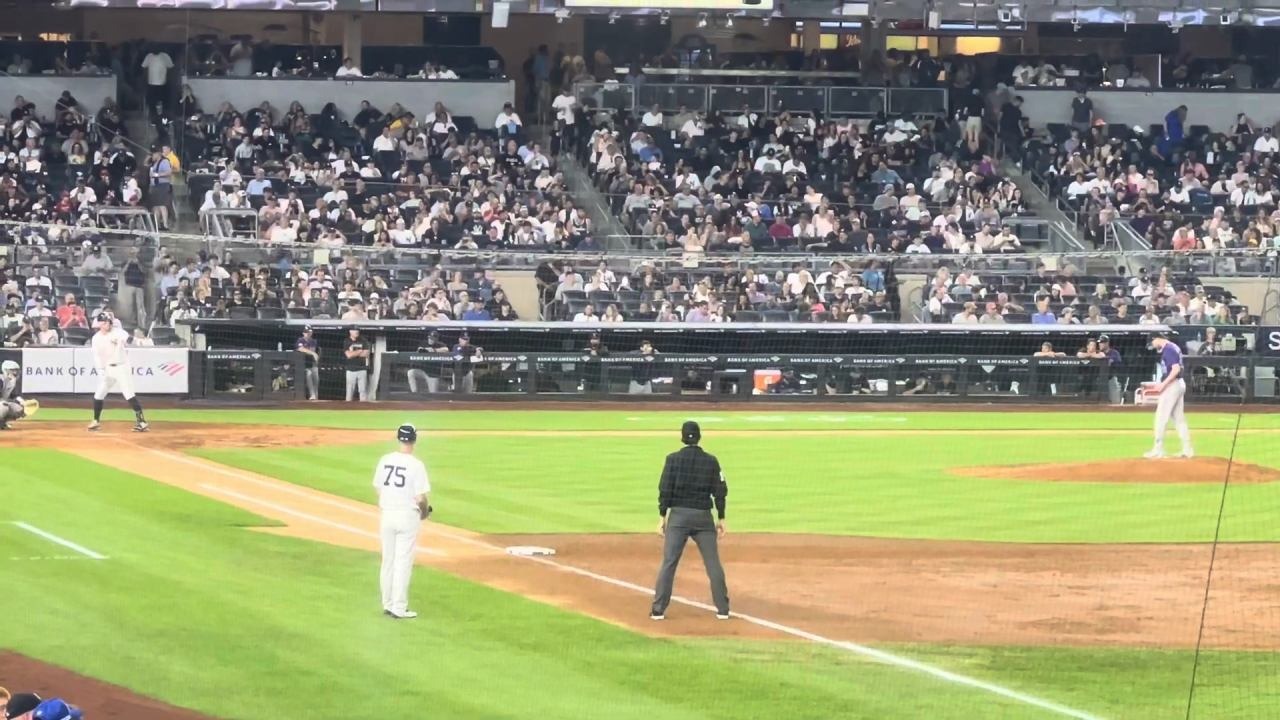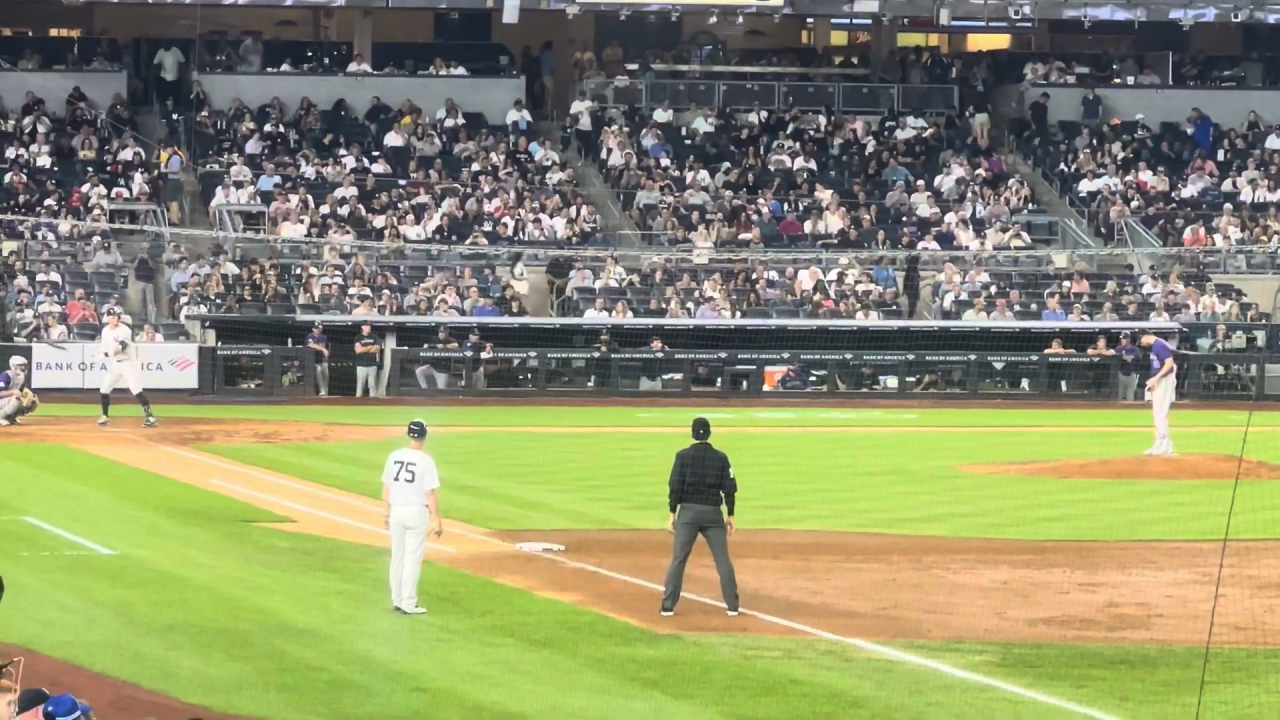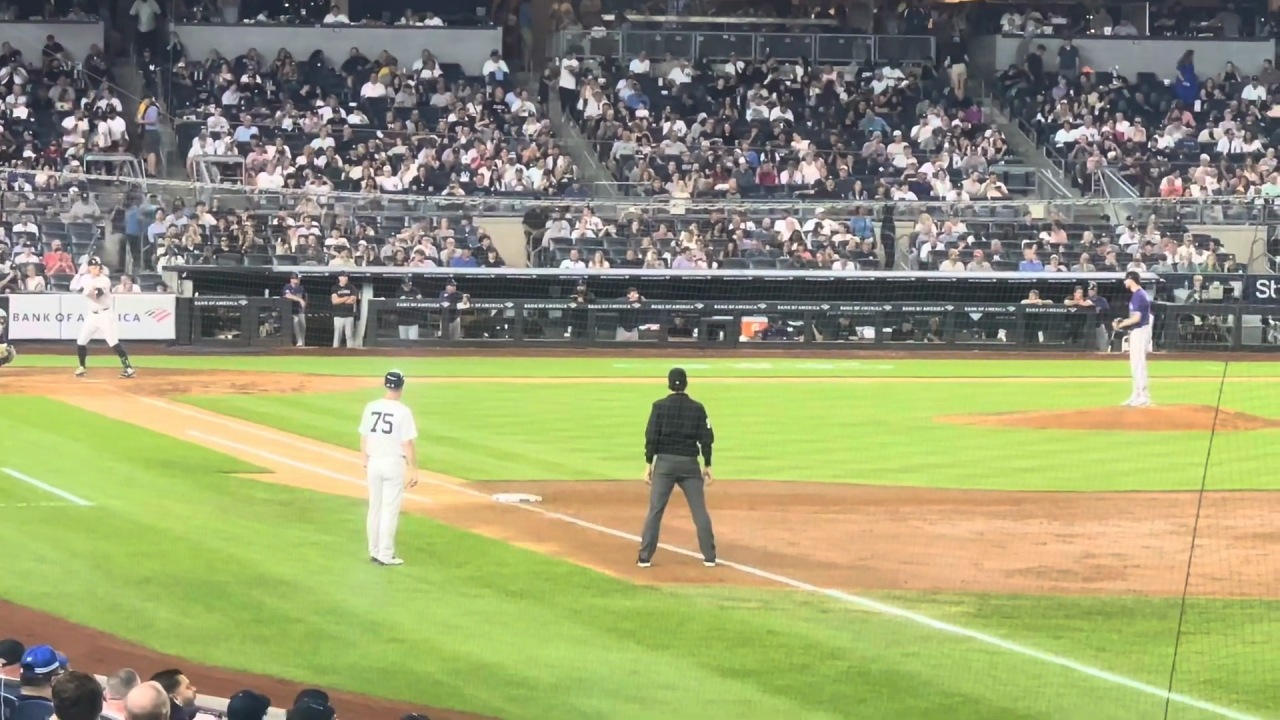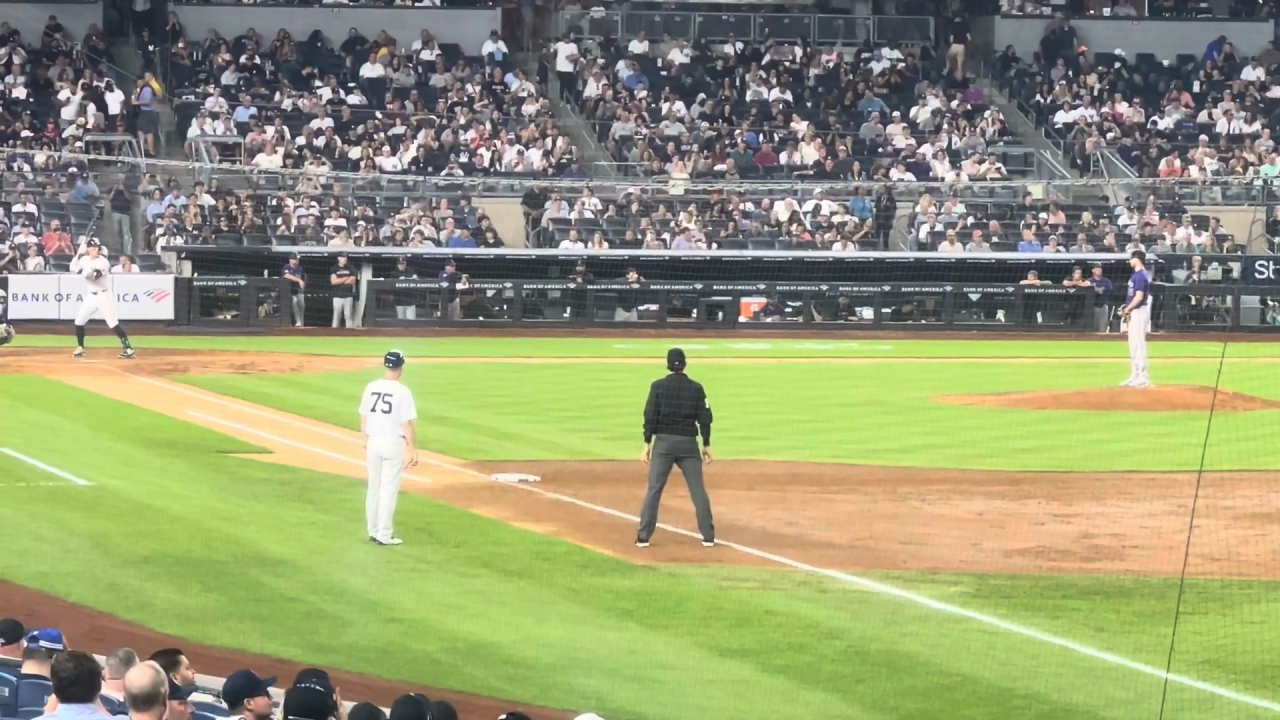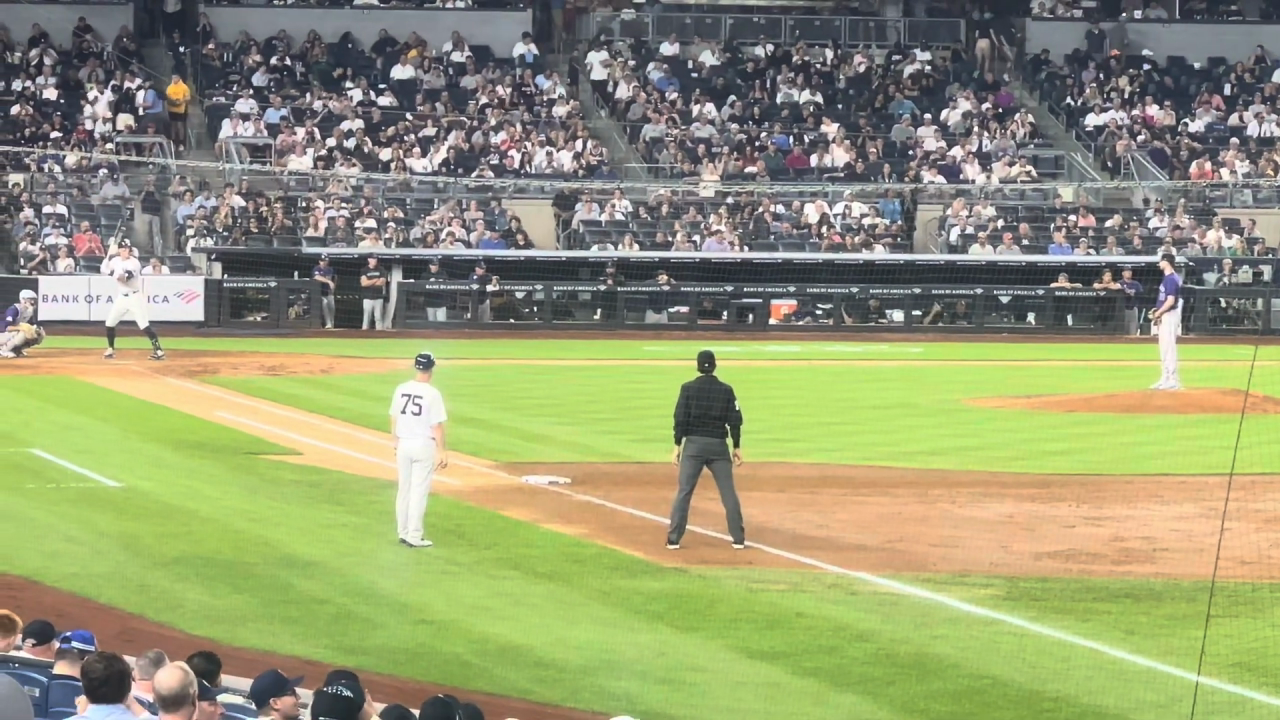
dt=1s
person 1, frame 1
left shoulder: (673, 459)
right shoulder: (711, 461)
left elbow: (665, 490)
right elbow: (719, 492)
left wrist: (663, 517)
right wrist: (721, 518)
left hip: (678, 515)
right hip: (703, 516)
left knee: (668, 563)
right knee: (713, 564)
left ankle: (658, 610)
right ankle: (723, 610)
person 1, frame 2
left shoulder: (683, 455)
right shoulder: (721, 457)
left elbow: (675, 487)
right elbow: (729, 488)
left wrist: (672, 513)
right wrist: (730, 515)
left hip: (688, 511)
right hip: (713, 512)
left knee: (678, 559)
right knee: (723, 560)
left ankle: (668, 606)
right ankle: (732, 606)
person 1, frame 3
left shoulder: (660, 406)
right shoulder: (697, 408)
left elbow: (652, 437)
right elbow: (706, 439)
left wrist: (649, 464)
right wrist: (707, 465)
left hip: (665, 462)
right hip: (689, 463)
left knee: (655, 510)
right knee: (700, 511)
left ankle: (644, 557)
right ankle: (710, 556)
person 1, frame 4
left shoulder: (658, 386)
right shoulder: (696, 388)
left elbow: (650, 417)
right elbow: (705, 419)
left wrist: (647, 444)
right wrist: (706, 445)
left hip: (663, 442)
right hip: (688, 443)
left knee: (653, 489)
right knee: (698, 490)
left ankle: (643, 537)
right ankle: (708, 537)
person 1, frame 5
left shoulder: (688, 388)
right shoulder: (726, 390)
left elbow: (680, 419)
right elbow: (735, 421)
left wrist: (677, 446)
right wrist: (736, 447)
left hip: (693, 444)
right hip: (718, 445)
left knee: (684, 492)
right knee: (729, 493)
left ankle: (673, 540)
right ankle: (738, 539)
person 2, frame 1
left shoulder: (384, 461)
right shoulder: (416, 465)
left elbow: (379, 491)
right elbow: (420, 498)
right wrist: (425, 512)
left hip: (387, 515)
right hip: (407, 516)
left knee: (388, 561)
right knee: (403, 562)
left ankle: (387, 604)
right ankle: (399, 608)
person 2, frame 2
left shoulder: (394, 456)
right shoulder: (426, 460)
left elbow: (386, 488)
right elbow: (430, 493)
left wrist: (387, 512)
right wrist: (437, 520)
left hip: (397, 511)
right hip: (417, 512)
left knee: (397, 557)
right knee: (412, 559)
left ankle: (397, 601)
right ankle: (408, 604)
person 2, frame 3
left shoulder: (371, 407)
right shoulder: (403, 411)
left elbow: (364, 438)
right elbow: (407, 444)
left wrist: (366, 462)
right wrist: (413, 469)
left hip: (374, 462)
right hip: (394, 463)
left knee: (375, 508)
right knee: (390, 510)
left ankle: (374, 552)
right ankle: (385, 555)
person 2, frame 4
left shoulder: (370, 387)
right shoulder: (402, 391)
left elbow: (363, 418)
right elbow: (407, 424)
left wrist: (366, 441)
right wrist: (412, 449)
left hip: (373, 442)
right hip: (394, 444)
left knee: (373, 488)
right knee: (388, 490)
left ankle: (373, 531)
right ankle: (384, 535)
person 2, frame 5
left shoulder: (401, 389)
right shoulder: (432, 394)
left elbow: (394, 419)
right elbow: (437, 426)
left wrist: (396, 442)
right wrist: (442, 452)
left hip: (404, 444)
right hip: (424, 445)
left knee: (404, 490)
right knee: (419, 492)
left ankle: (403, 533)
right ankle: (414, 537)
